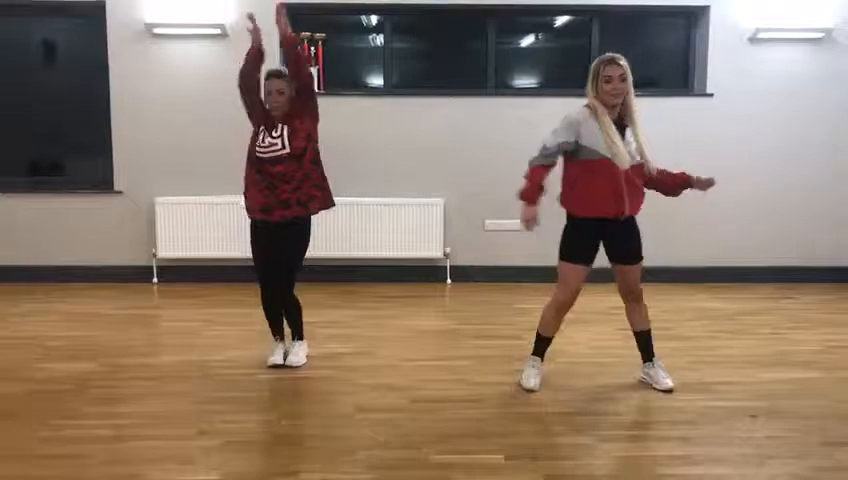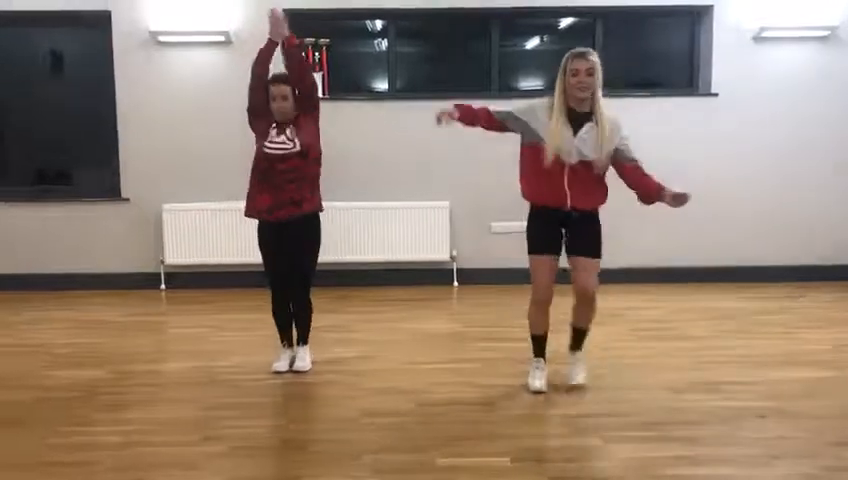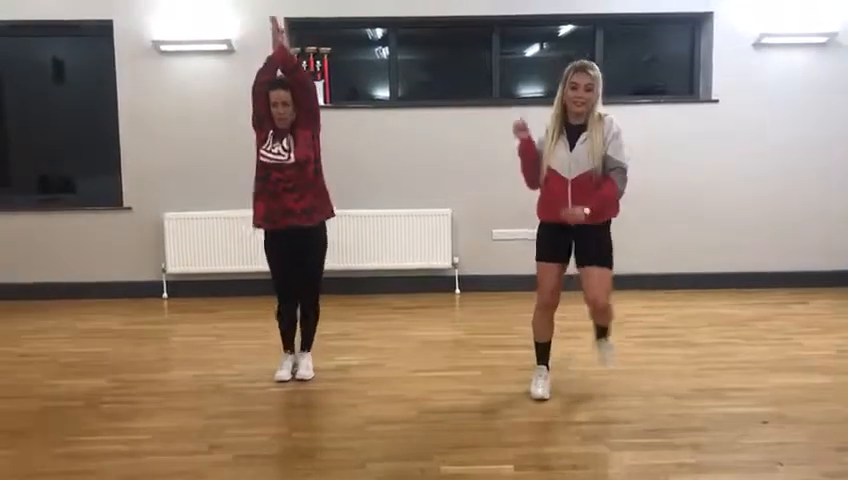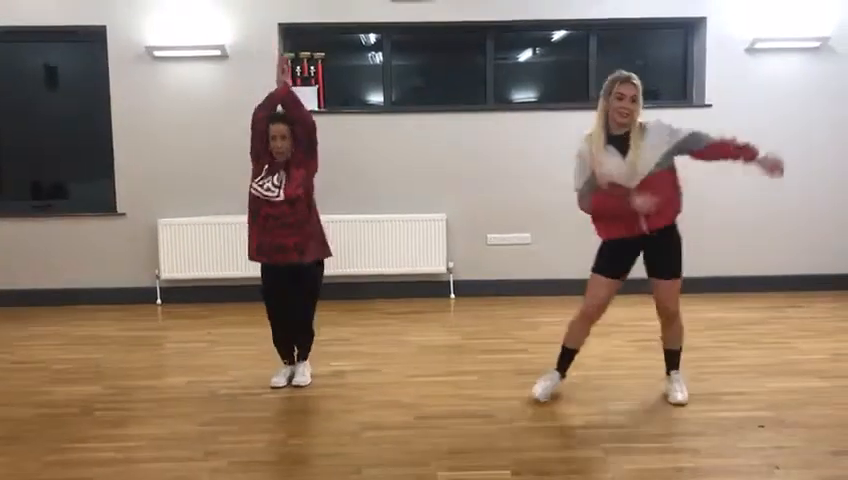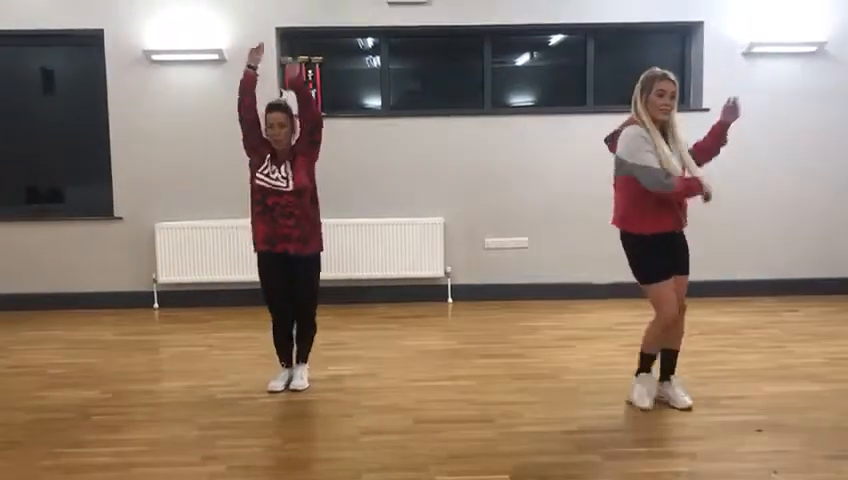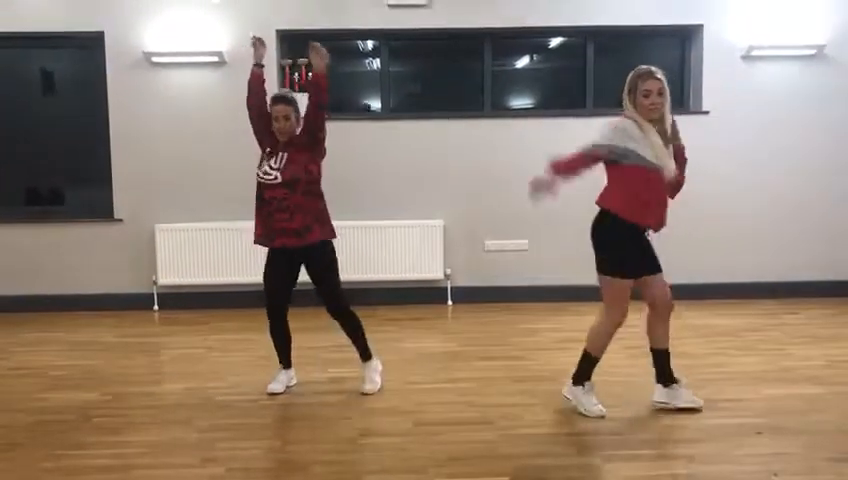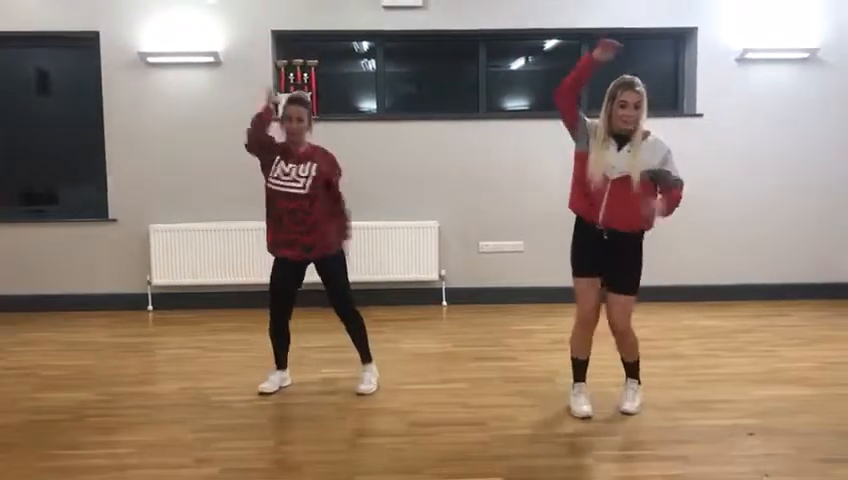
dt=0.4s
person 1, frame 1
left shoulder: (304, 116)
right shoulder: (260, 119)
left elbow: (305, 77)
right elbow: (246, 83)
left wrist: (288, 37)
right wrist: (256, 46)
left hip: (295, 218)
right hip: (262, 218)
left knee: (283, 284)
right knee: (267, 285)
left ankle: (298, 341)
right ankle: (278, 342)
person 1, frame 2
left shoulder: (308, 121)
right shoulder: (261, 123)
left elbow: (306, 80)
right elbow: (256, 83)
left wrist: (288, 40)
right wrist: (272, 40)
left hip: (304, 219)
right hip: (270, 221)
left knee: (300, 289)
right knee: (278, 290)
left ankle: (303, 347)
right ankle: (285, 348)
person 1, frame 3
left shoulder: (308, 129)
right shoulder: (264, 131)
left elbow: (306, 88)
right elbow: (258, 90)
left wrist: (285, 52)
right wrist: (275, 53)
left hip: (310, 225)
right hip: (276, 228)
left knee: (309, 295)
right knee: (285, 296)
left ankle: (305, 353)
right ankle: (288, 354)
person 1, frame 4
left shoulder: (304, 164)
right shoulder: (261, 163)
left elbow: (306, 125)
right elbow: (258, 121)
left wrist: (287, 88)
right wrist: (277, 90)
left hip: (305, 259)
right hip: (271, 259)
left knee: (302, 320)
right knee: (278, 321)
left ankle: (303, 362)
right ankle: (287, 363)
person 1, frame 5
left shoulder: (305, 154)
right shoulder: (258, 153)
left elbow: (313, 118)
right elbow: (246, 113)
left wrist: (296, 80)
right wrist: (251, 69)
left hip: (305, 247)
right hip: (270, 248)
left knee: (306, 312)
right knee: (280, 314)
left ankle: (302, 365)
right ankle: (285, 367)
person 1, frame 6
left shoulder: (310, 144)
right shoulder: (268, 146)
left elbow: (317, 111)
right elbow: (254, 106)
left wrist: (319, 72)
right wrist: (258, 63)
left hip: (312, 240)
right hip: (279, 243)
left knee: (337, 304)
right knee: (275, 311)
left ankle: (370, 363)
right ankle: (286, 371)
person 1, frame 7
left shoulder: (323, 158)
right shoulder: (271, 152)
left elbow: (335, 200)
right elbow: (254, 139)
left wrist: (342, 232)
right wrist: (269, 108)
left hip: (325, 246)
right hip: (287, 250)
left knee: (345, 307)
right knee: (278, 313)
left ankle: (368, 368)
right ankle: (280, 372)
person 2, frame 1
left shoulder: (630, 126)
right shoulder: (579, 120)
left elbow: (645, 174)
right elbow: (543, 157)
left wrist: (687, 181)
right wrist: (529, 199)
left hip: (623, 222)
right hip: (585, 221)
left knee: (633, 294)
right knee: (564, 298)
left ankle: (649, 364)
right ankle: (536, 360)
person 2, frame 2
left shoulder: (608, 125)
right shoulder: (539, 113)
left elbow: (630, 169)
right elbow: (495, 119)
left wrist: (662, 194)
right wrist: (459, 113)
left hip: (585, 215)
right hip: (544, 213)
left knee: (586, 291)
right knee: (542, 295)
left ankle: (576, 353)
right ankle: (539, 361)
person 2, frame 3
left shoulder: (608, 130)
right shoulder: (551, 132)
left elbow: (617, 178)
right elbow: (534, 180)
left wrist: (589, 208)
right wrist: (525, 144)
left hip: (594, 226)
right hip: (553, 225)
left knee: (598, 300)
right knee: (546, 300)
left ankle: (602, 338)
right ankle: (542, 369)
person 2, frame 4
left shoulder: (658, 134)
right shoulder: (589, 148)
left elbow: (704, 144)
right elbow: (586, 201)
left wrist: (753, 156)
right wrist: (629, 201)
left hip: (662, 233)
right hip: (618, 238)
left knee: (669, 311)
right knee: (590, 310)
left ankle: (673, 375)
right ankle: (557, 373)
person 2, frame 5
left shoulder: (667, 135)
right shoulder: (634, 137)
left elbow: (696, 157)
right elbow: (663, 183)
left wrist: (724, 124)
right wrist: (700, 186)
left hip: (671, 233)
right hip: (642, 237)
left knee: (679, 311)
right knee: (667, 314)
left ankle: (667, 381)
right ankle: (643, 376)
person 2, frame 6
left shoulder: (659, 137)
right shoulder: (625, 130)
left elbow: (671, 188)
right elbow: (590, 153)
left wrist: (678, 149)
right wrist: (555, 173)
left hip: (635, 232)
right hip: (617, 230)
left knee: (663, 304)
right knee: (614, 314)
left ankle: (667, 385)
right ankle: (579, 384)
person 2, frame 7
left shoulder: (654, 147)
right shoulder: (589, 134)
left elbow: (675, 189)
right elbow: (564, 97)
left wrist: (662, 205)
right wrist: (593, 60)
left hip: (627, 243)
right hip: (588, 235)
left knee: (620, 324)
right knee: (586, 316)
left ankle: (633, 384)
right ankle: (579, 387)
